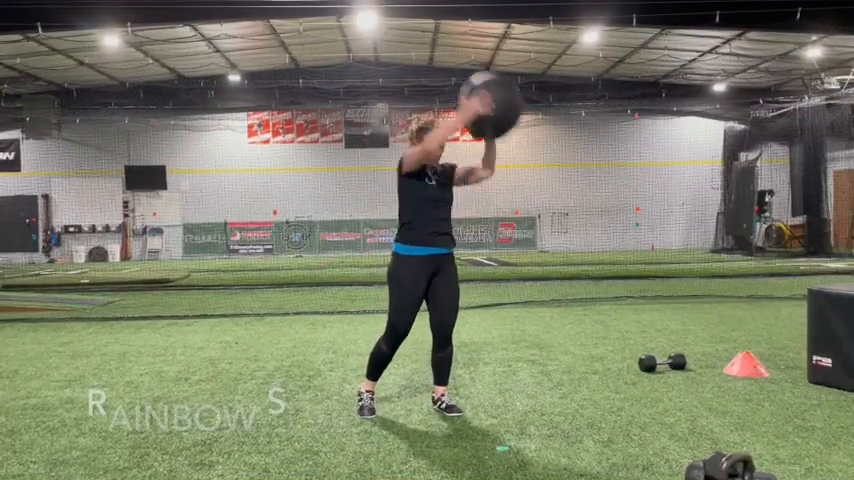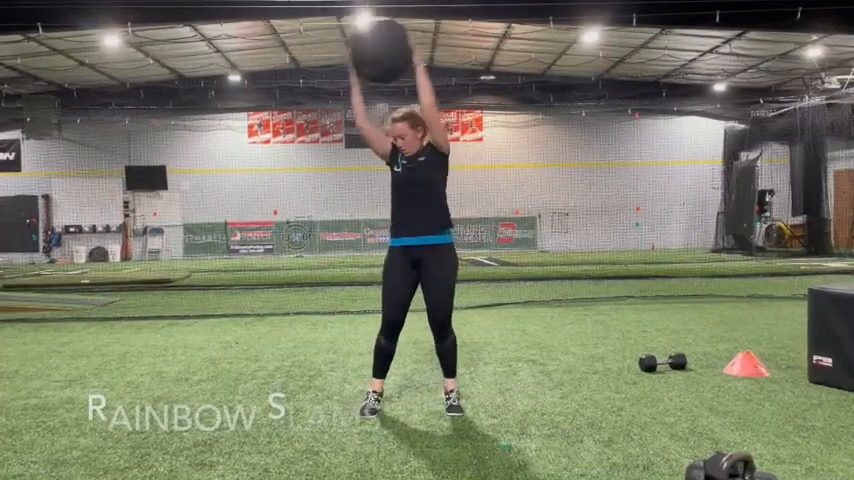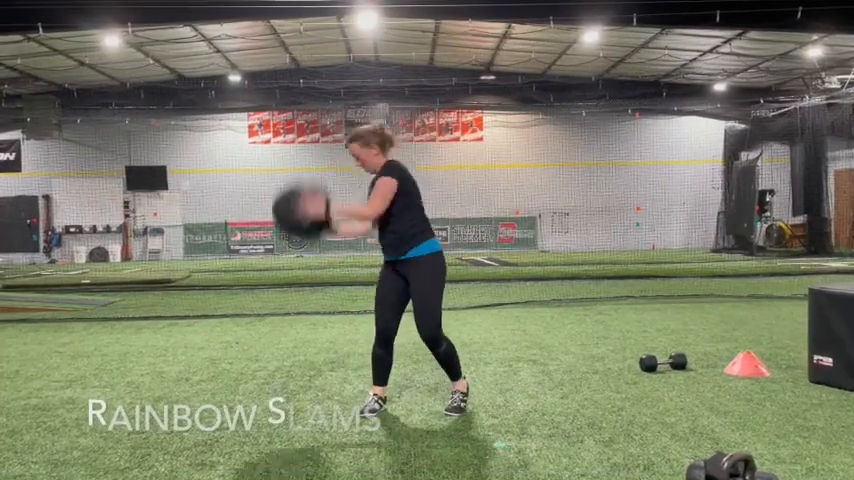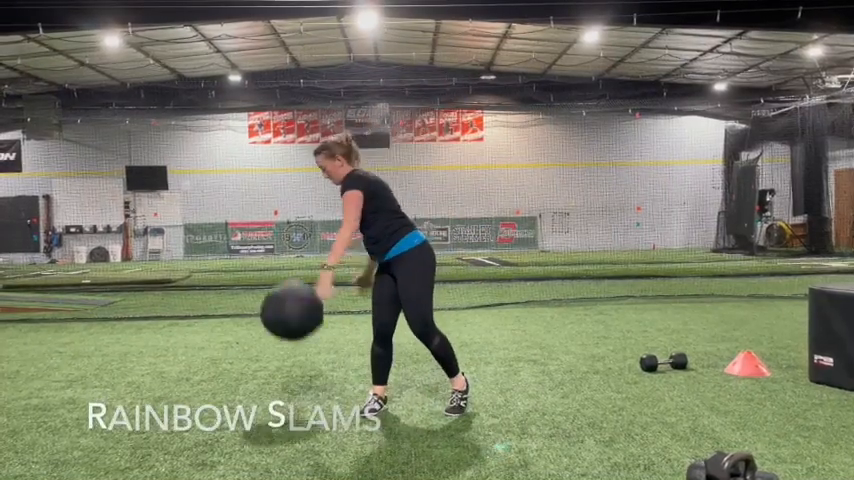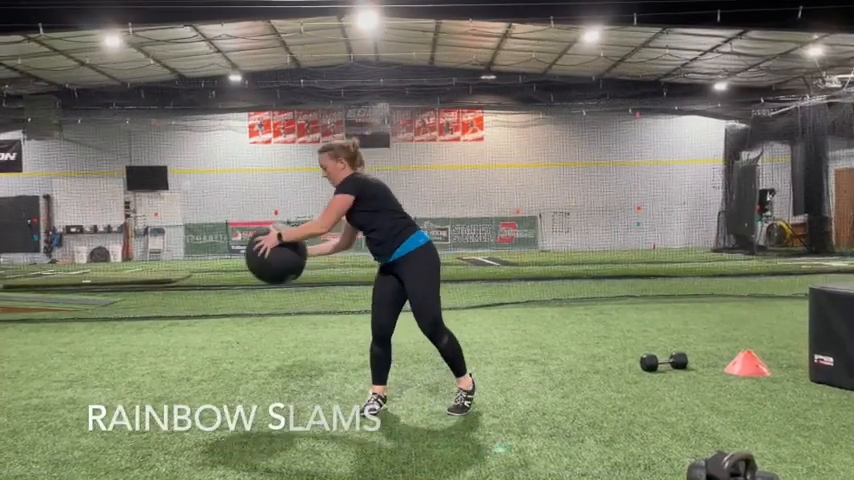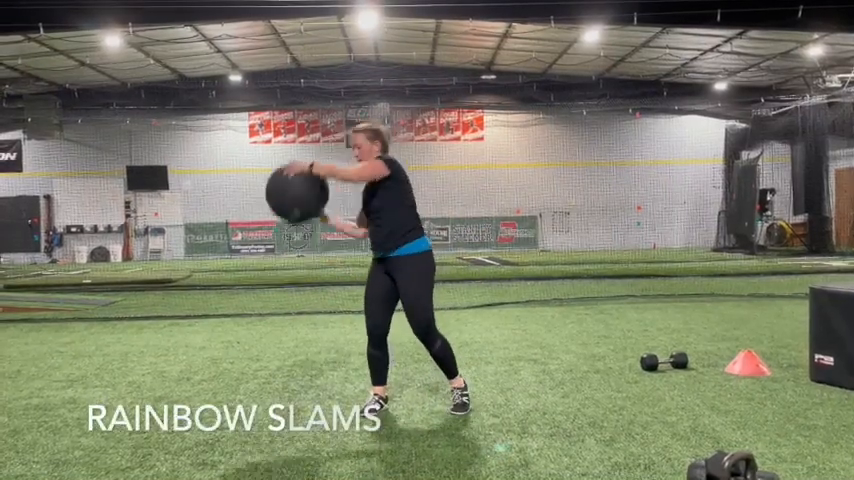
dt=0.3s
person 1, frame 1
left shoulder: (448, 171)
right shoulder: (409, 166)
left elbow: (483, 172)
right elbow: (429, 148)
left wrist: (489, 141)
right wrist: (464, 115)
left hip: (443, 262)
right hip: (409, 260)
left knee: (444, 332)
right knee: (398, 331)
left ankle: (440, 395)
right ankle: (367, 390)
person 1, frame 2
left shoulder: (437, 152)
right shoulder: (395, 157)
left elbow: (429, 109)
right elbow: (362, 123)
left wrist: (419, 67)
right wrist: (356, 80)
left hip: (438, 250)
right hip: (401, 253)
left knee: (440, 324)
right knee: (390, 323)
left ankle: (451, 388)
right ankle: (375, 390)
person 1, frame 3
left shoulder: (393, 171)
right shoulder: (381, 180)
left elbow: (370, 212)
right elbow: (369, 225)
left wrist: (329, 210)
right wrist: (333, 225)
left hip: (424, 262)
right hip: (394, 265)
left knee: (430, 332)
right knee: (384, 333)
left ankle: (460, 387)
right ankle: (378, 394)
person 1, frame 4
left shoulder: (353, 183)
right shoulder: (364, 183)
left elbow: (348, 230)
left wrist: (327, 271)
right wrist: (369, 270)
left hip: (413, 258)
right hip: (391, 264)
left knee: (422, 327)
right knee: (381, 331)
left ankle: (459, 384)
right ankle: (378, 394)
person 1, frame 5
left shoulder: (353, 185)
right shoulder: (356, 194)
left elbow: (321, 226)
right elbow: (343, 242)
left wrist: (280, 236)
left hip: (416, 258)
right hip: (391, 265)
left knee: (432, 326)
right knee: (380, 331)
left ankle: (465, 384)
right ankle: (378, 394)
person 1, frame 6
left shoulder: (391, 169)
right shoulder: (369, 190)
left elbow: (351, 173)
right elbow: (362, 230)
left wrist: (310, 167)
right wrist: (322, 214)
left hip: (413, 259)
right hip: (382, 264)
left knee: (424, 329)
right knee: (375, 332)
left ankle: (459, 385)
right ankle: (379, 394)
